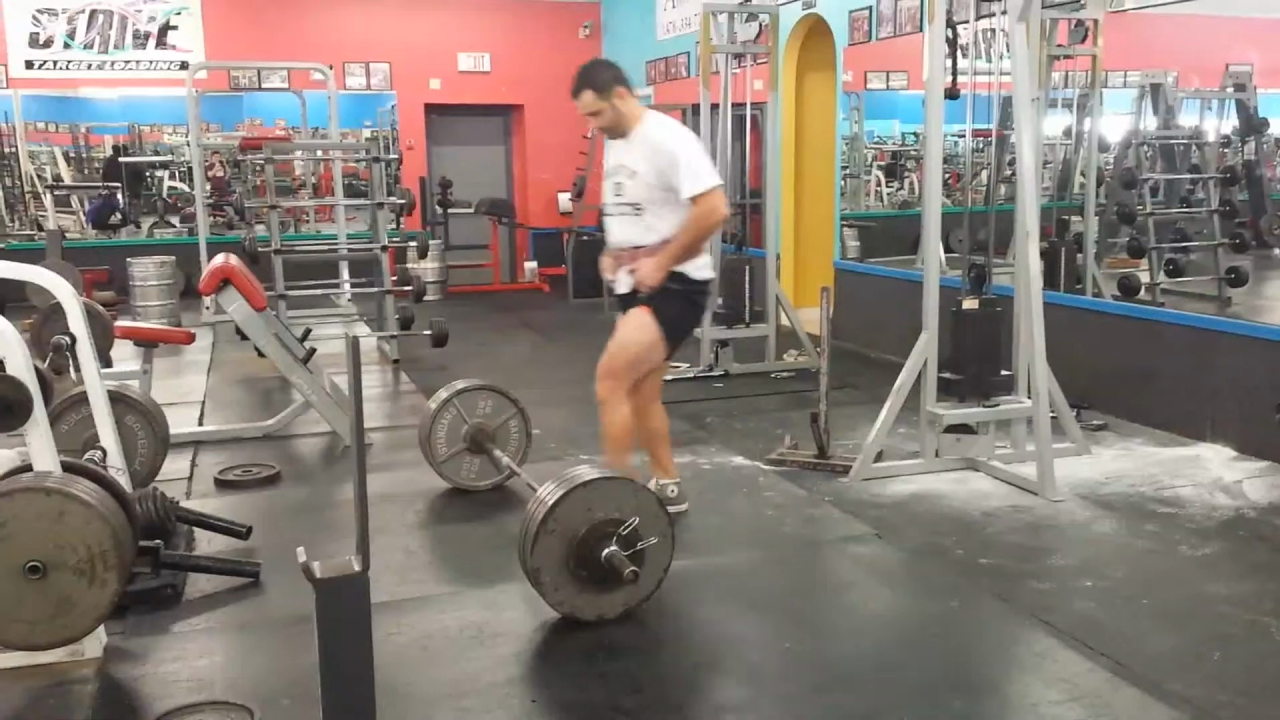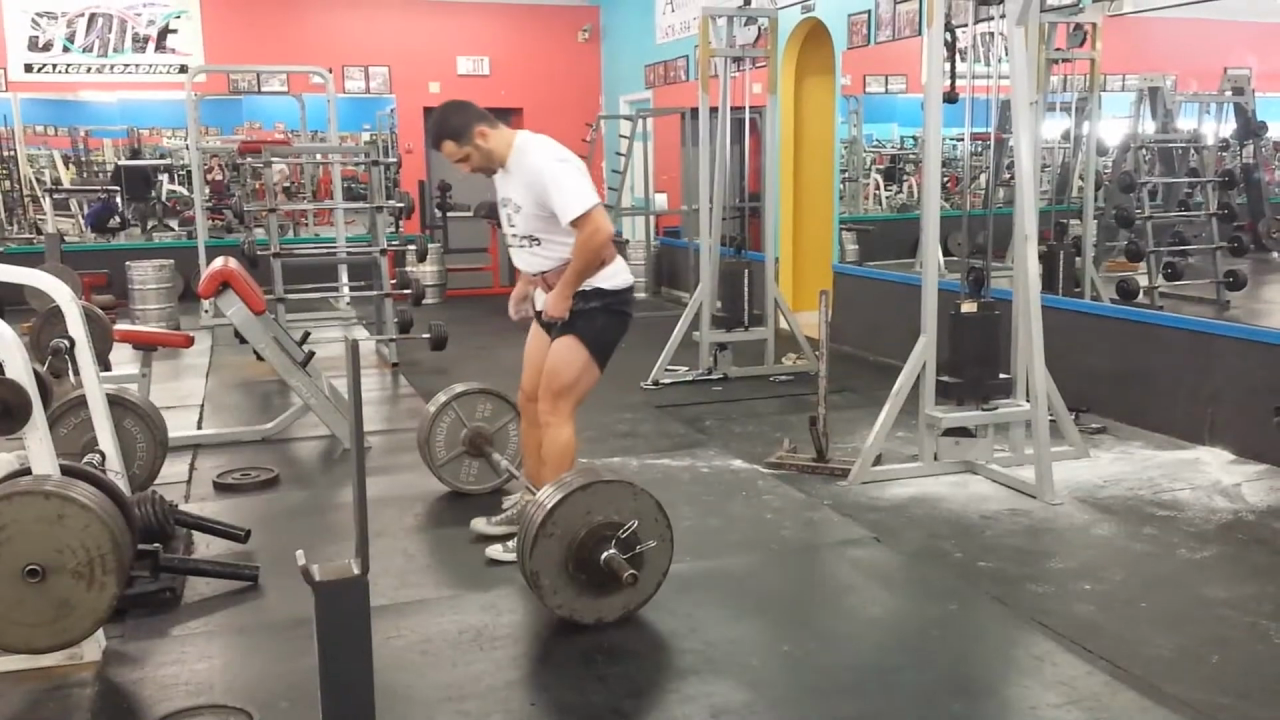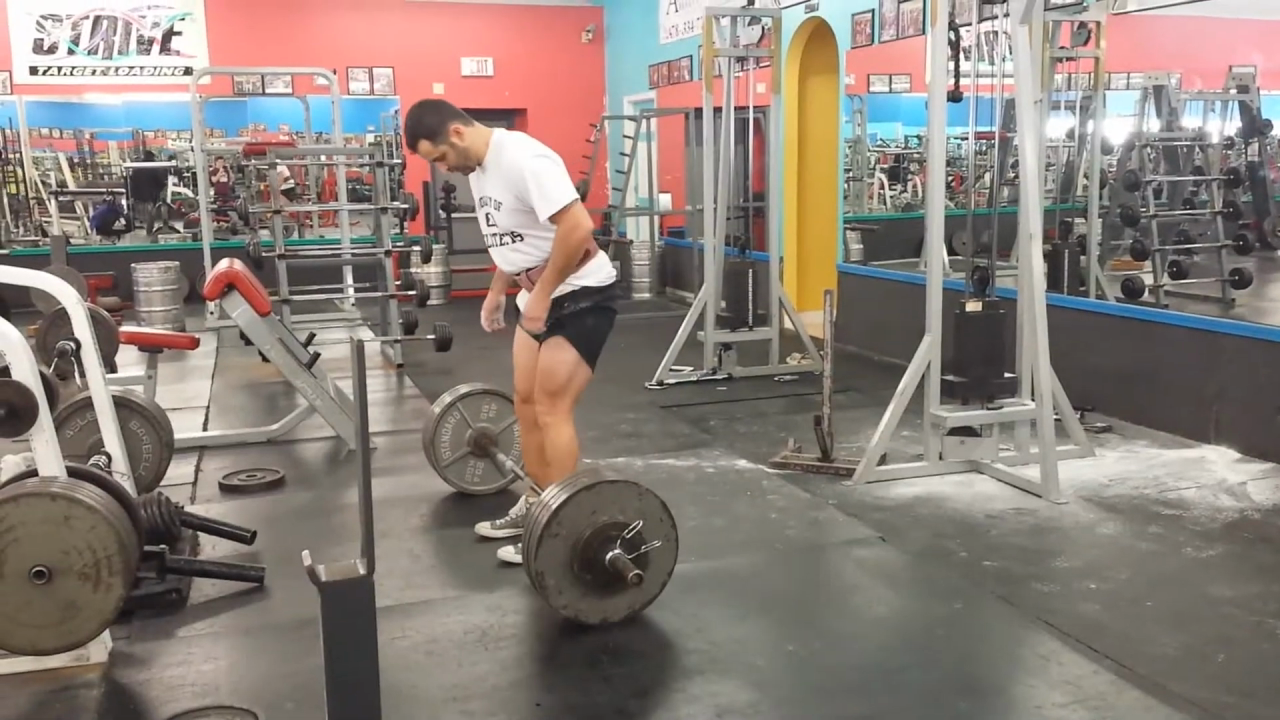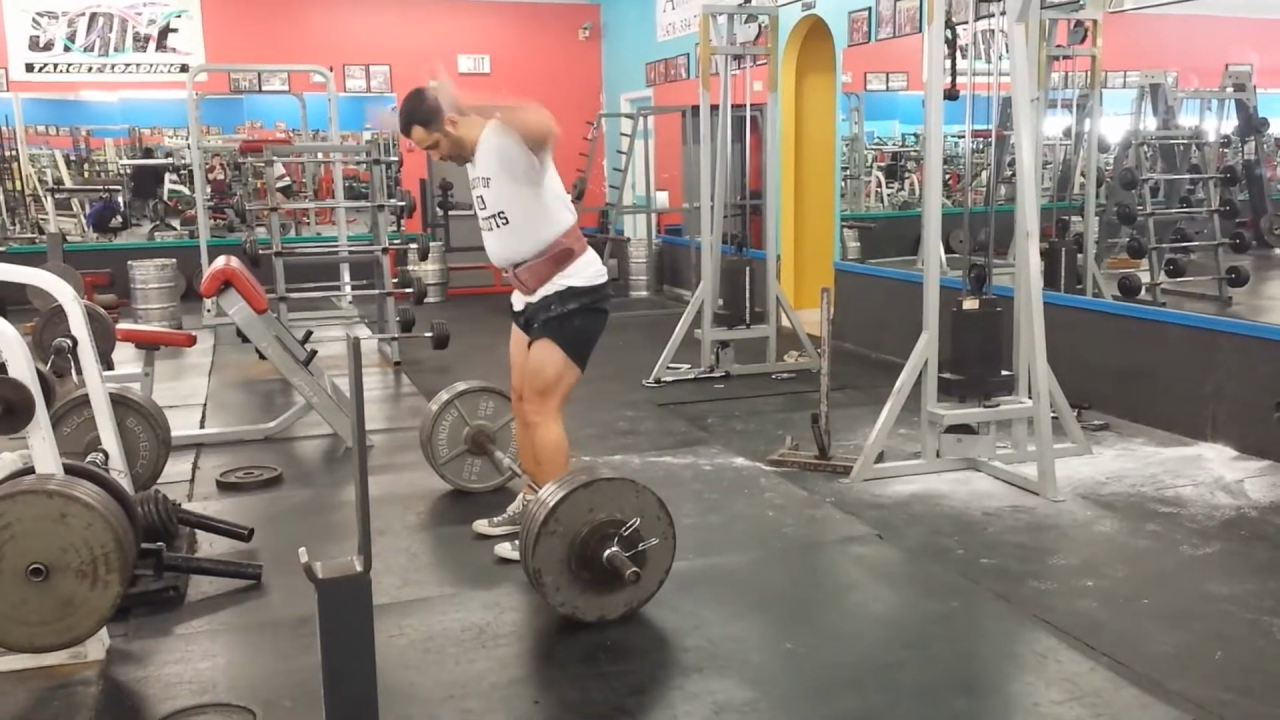
dt=0.5s
person 1, frame 1
left shoulder: (669, 139)
right shoulder: (615, 146)
left elbow: (713, 209)
left wrist: (662, 263)
right wrist: (612, 251)
left hip: (675, 284)
right hip: (636, 284)
left knee: (611, 379)
right knee: (638, 388)
right ankle: (667, 486)
person 1, frame 2
left shoulder: (544, 162)
right shoulder: (504, 166)
left elbow: (598, 230)
left wrist: (563, 292)
right wrist: (525, 282)
left hip: (596, 297)
right hip: (558, 296)
left knee: (552, 407)
right knee: (530, 400)
right ankle: (530, 502)
person 1, frame 3
left shoulder: (522, 159)
right shoulder: (478, 169)
left elbow: (577, 226)
left wrist: (542, 295)
right wrist: (496, 292)
left hip: (580, 293)
right hip: (540, 294)
left knee: (551, 409)
right knee: (526, 403)
right ankle: (536, 505)
person 1, frame 4
left shoulder: (506, 138)
right shoulder: (477, 150)
left elbow: (545, 127)
left wrist: (464, 100)
right wrist: (404, 116)
left hip: (572, 289)
right hip: (534, 291)
left knee: (540, 408)
right knee: (523, 401)
right ankle: (532, 503)
